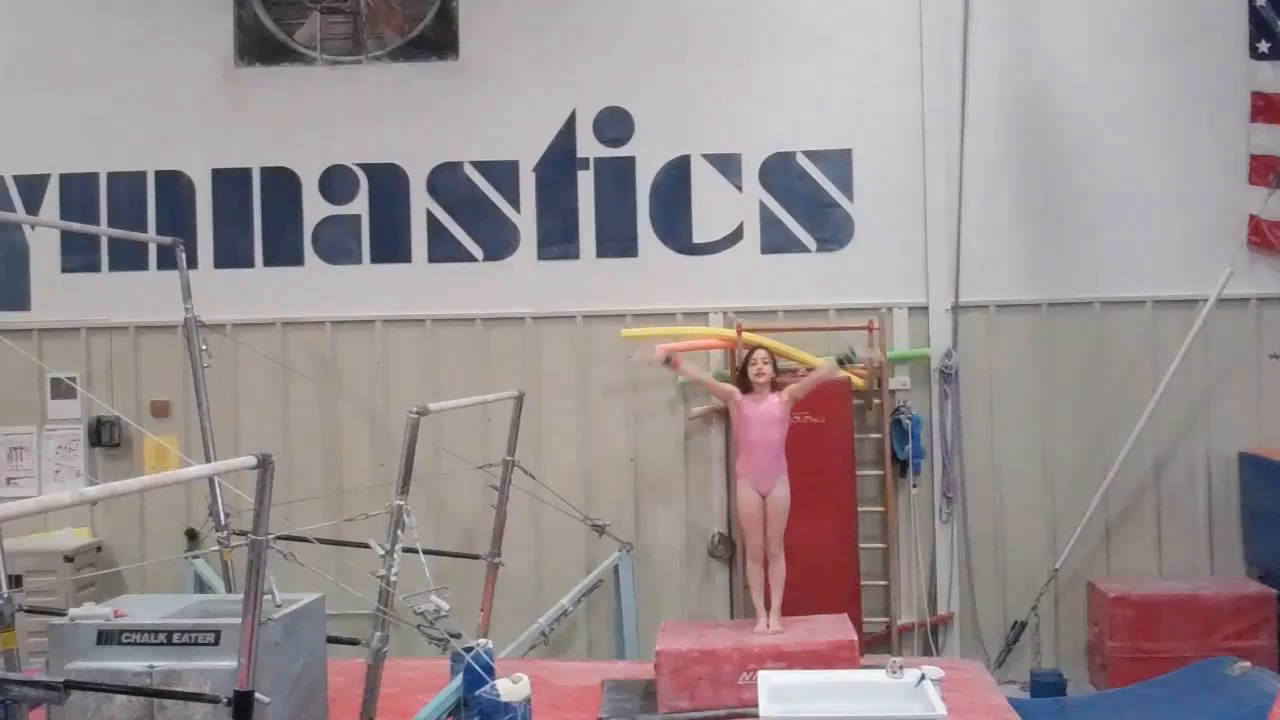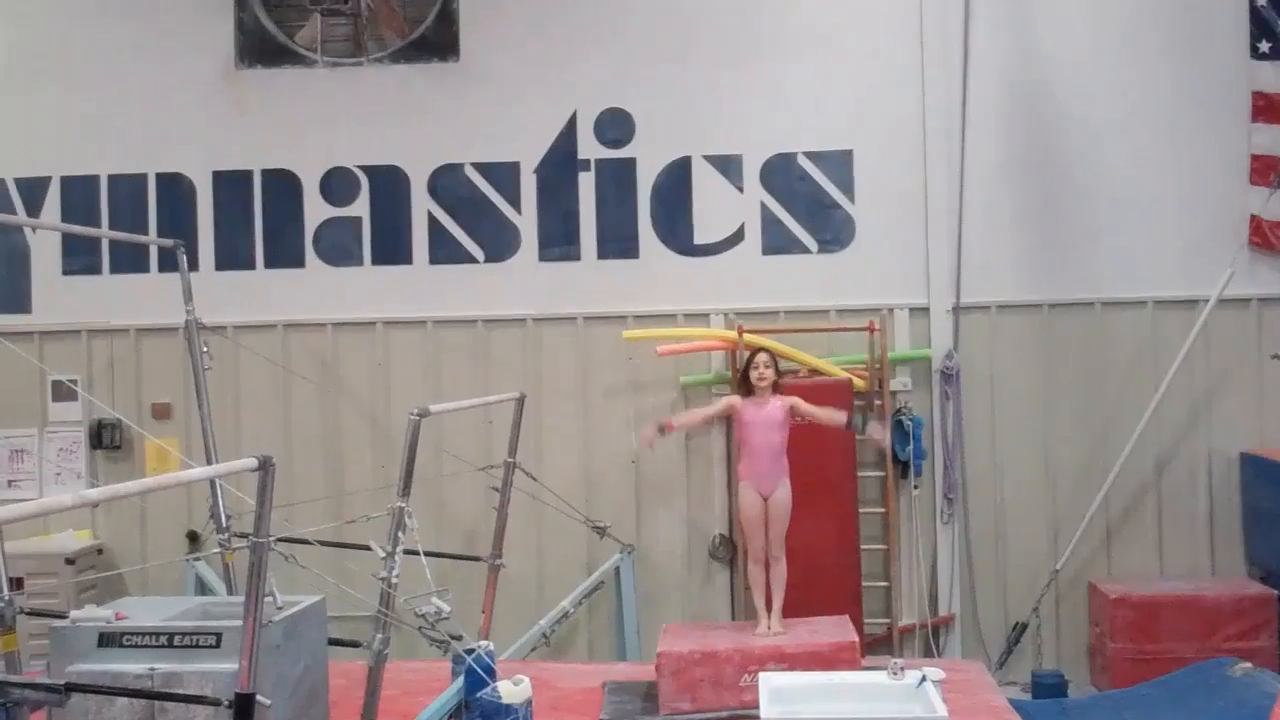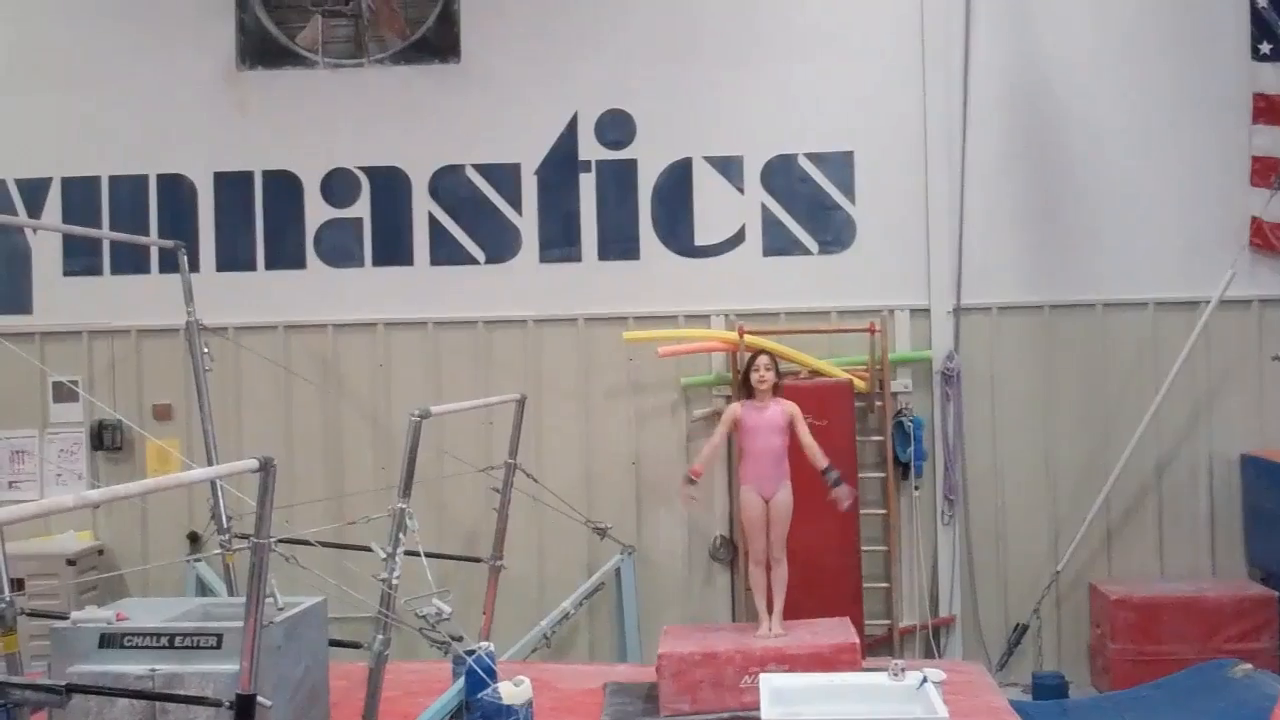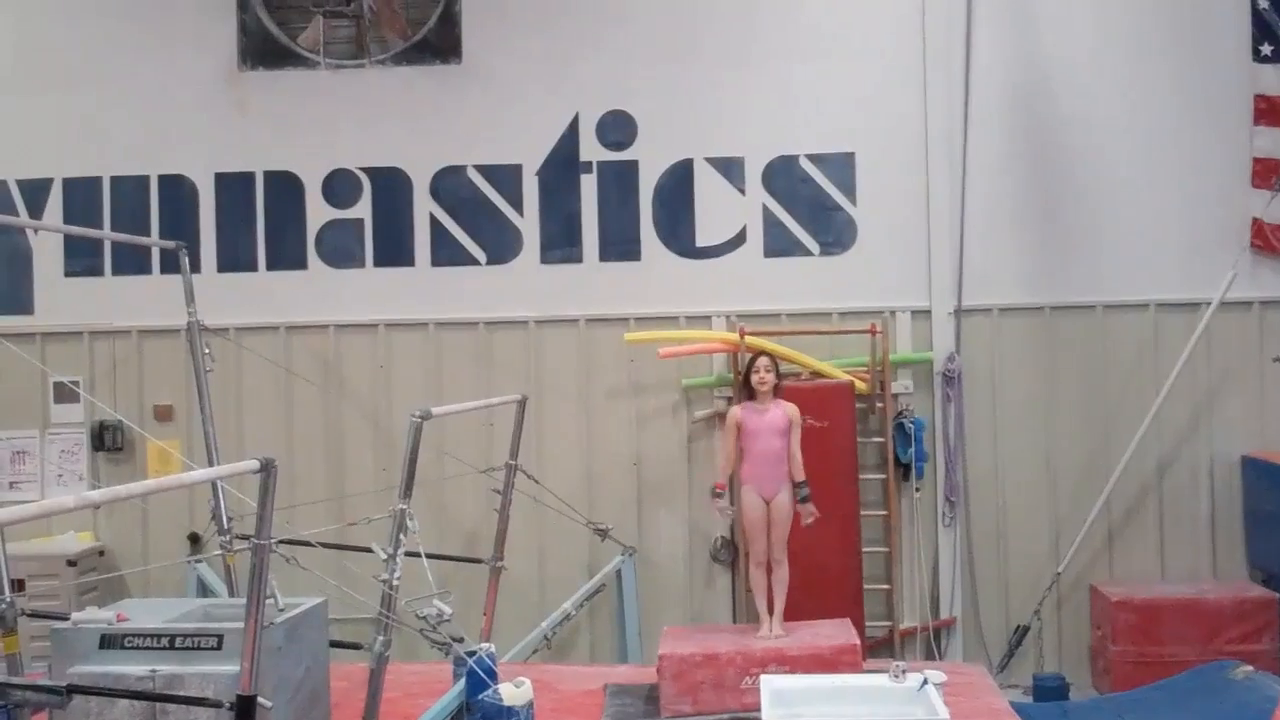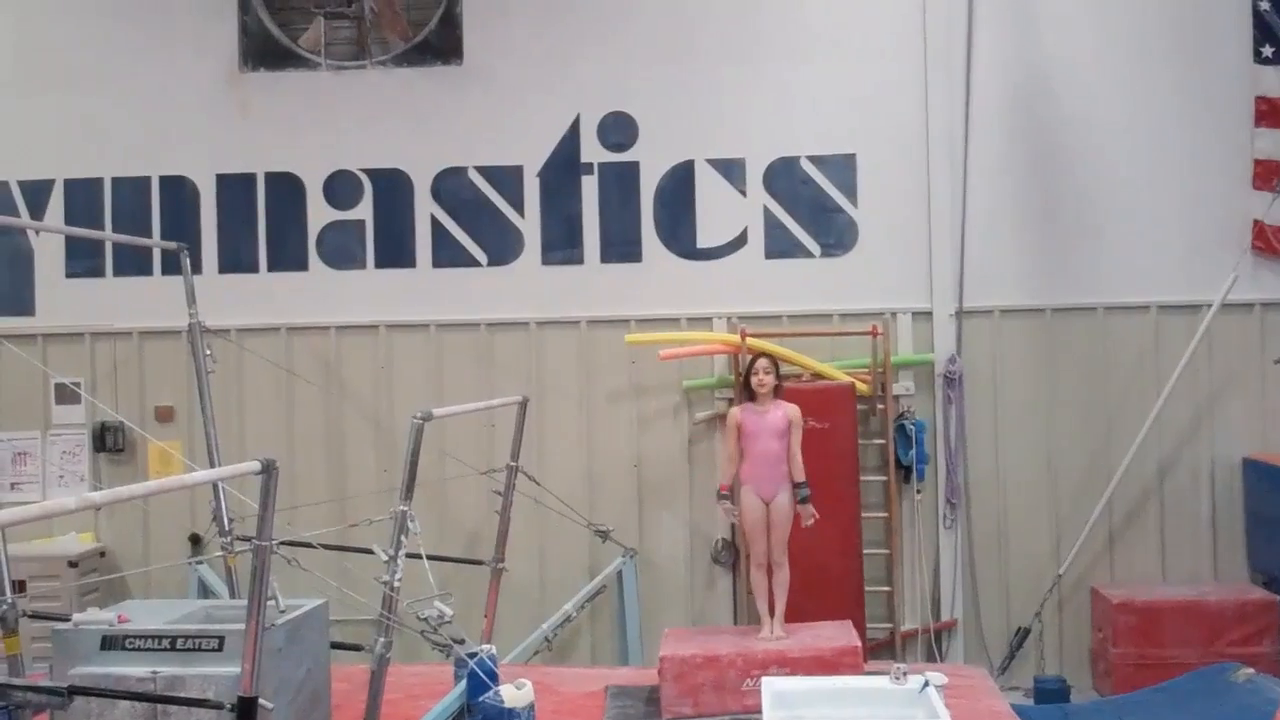
dt=0.1s
person 1, frame 1
left shoulder: (784, 399)
right shoulder: (736, 398)
left elbow: (816, 376)
right elbow: (703, 377)
left wrist: (846, 359)
right wrist: (671, 360)
left hip: (777, 480)
right hip: (747, 481)
left knee: (775, 550)
right knee: (753, 551)
left ankle: (775, 614)
right ankle: (760, 615)
person 1, frame 2
left shoulder: (786, 404)
right shoulder: (736, 403)
left elbow: (821, 413)
right elbow: (700, 414)
left wrist: (856, 424)
right wrist: (665, 427)
left hip: (779, 482)
right hip: (749, 483)
left knee: (776, 552)
right knee: (755, 553)
left ankle: (776, 616)
right ankle: (761, 617)
person 1, frame 3
left shoulder: (789, 409)
right shoulder: (737, 411)
left elbow: (809, 445)
right elbow: (714, 443)
left wrist: (834, 479)
right wrist: (692, 476)
left hip: (781, 486)
right hip: (750, 487)
left knee: (777, 554)
right knee: (757, 555)
left ankle: (777, 617)
right ankle: (763, 619)
person 1, frame 4
left shoulder: (789, 410)
right shoulder: (738, 413)
left elbow: (795, 455)
right elbow: (729, 456)
left wrist: (804, 496)
right wrist: (719, 492)
left hip: (782, 487)
right hip: (751, 488)
left knee: (778, 555)
right knee: (757, 557)
left ankle: (778, 618)
right ankle: (764, 620)
person 1, frame 5
left shoulder: (790, 412)
right shoulder: (737, 414)
left elbow: (795, 456)
right elbow: (732, 458)
left wrist: (803, 496)
right wrist: (724, 494)
left hip: (780, 489)
right hip: (750, 489)
left knee: (778, 557)
right knee: (757, 558)
left ankle: (778, 620)
right ankle: (765, 622)
